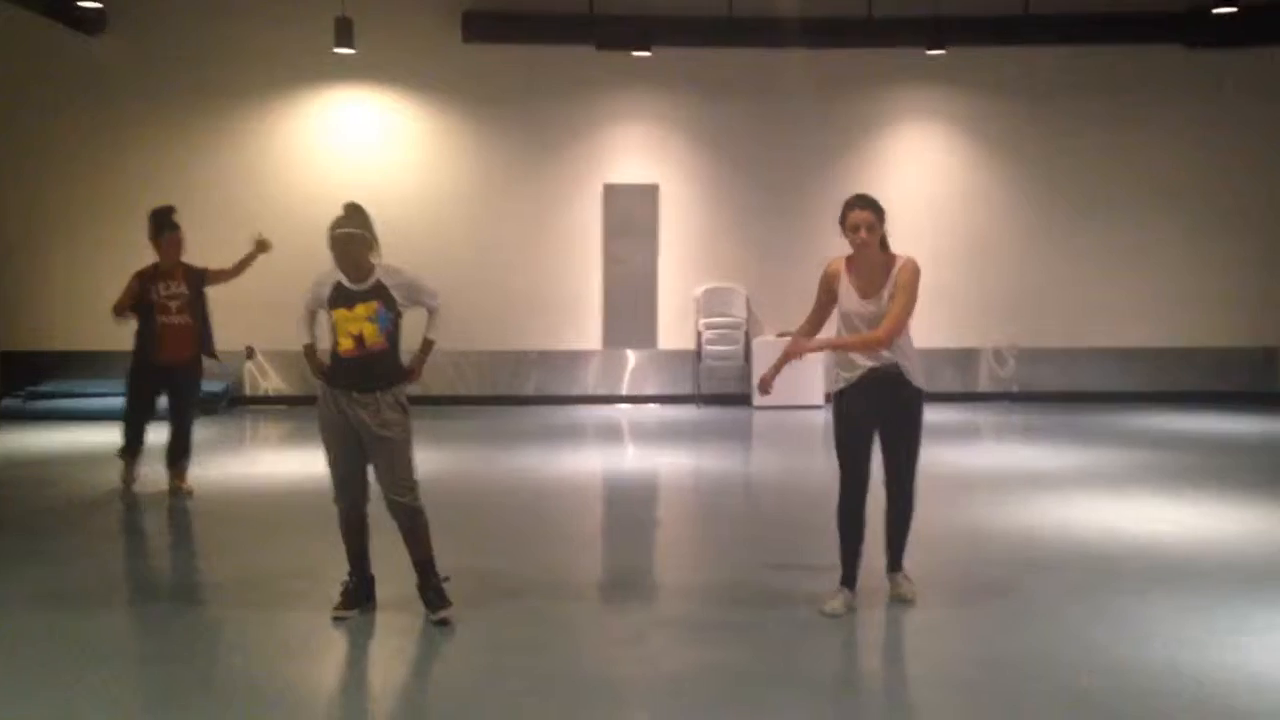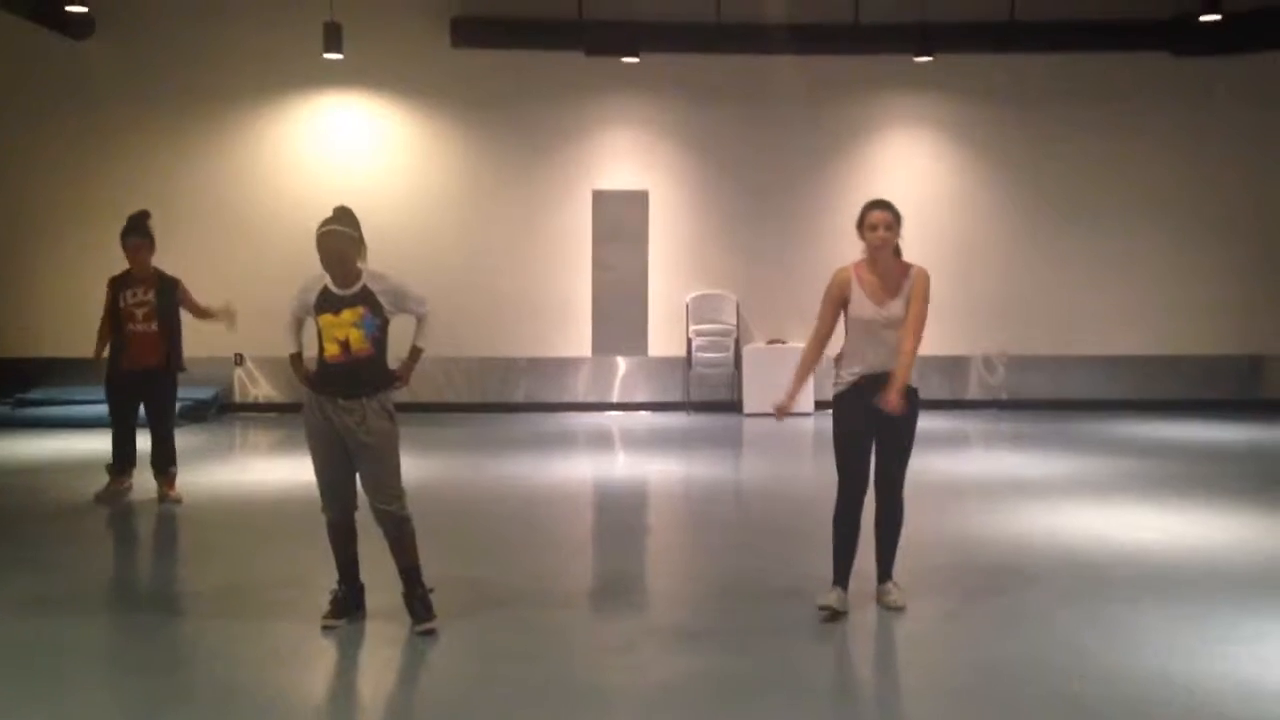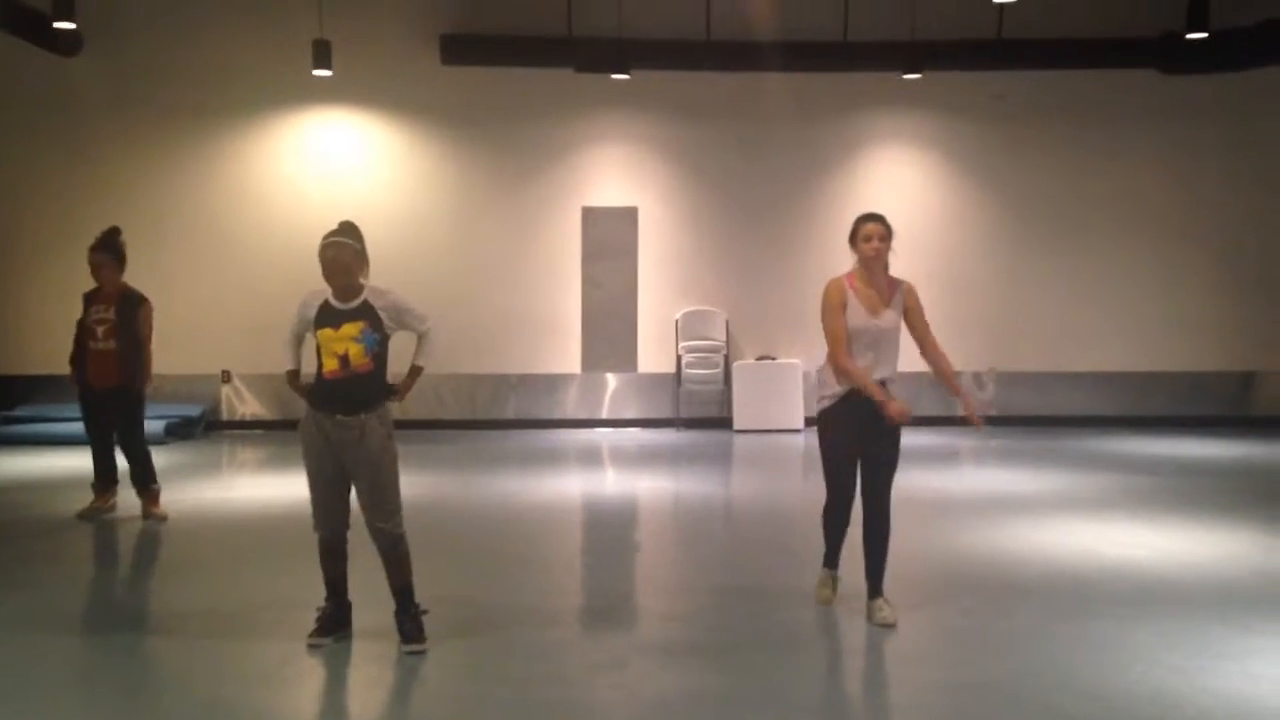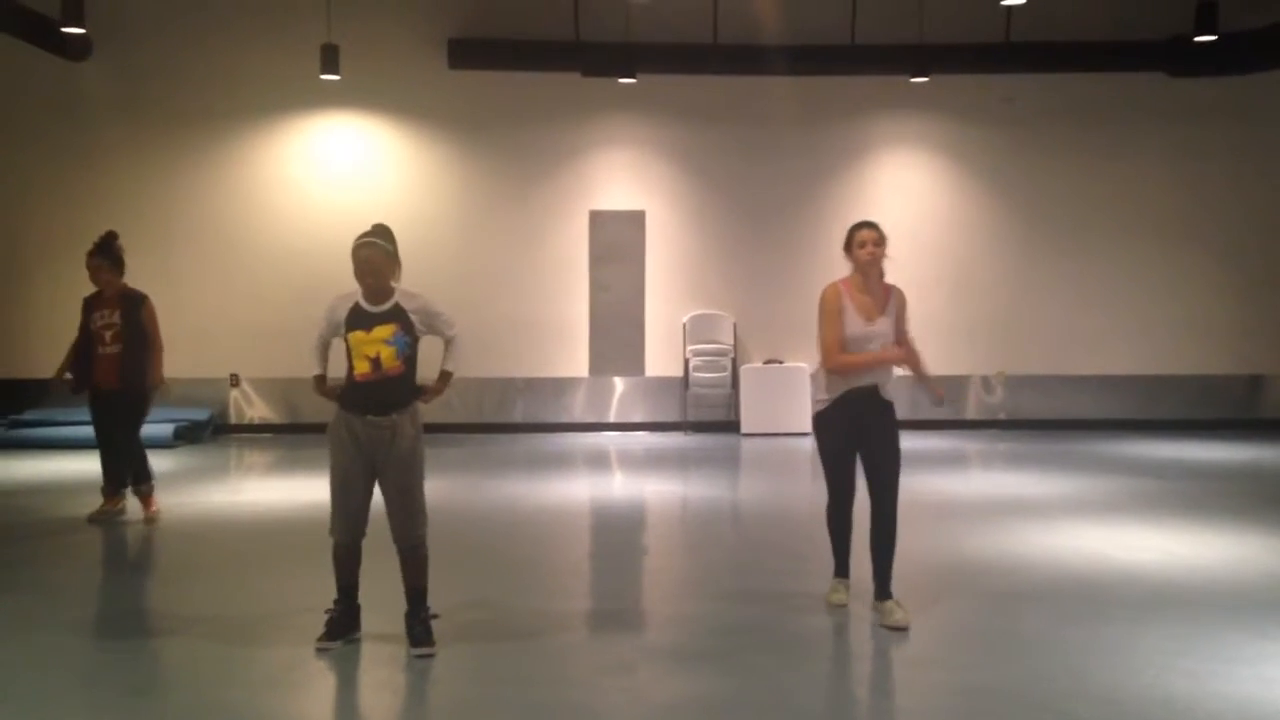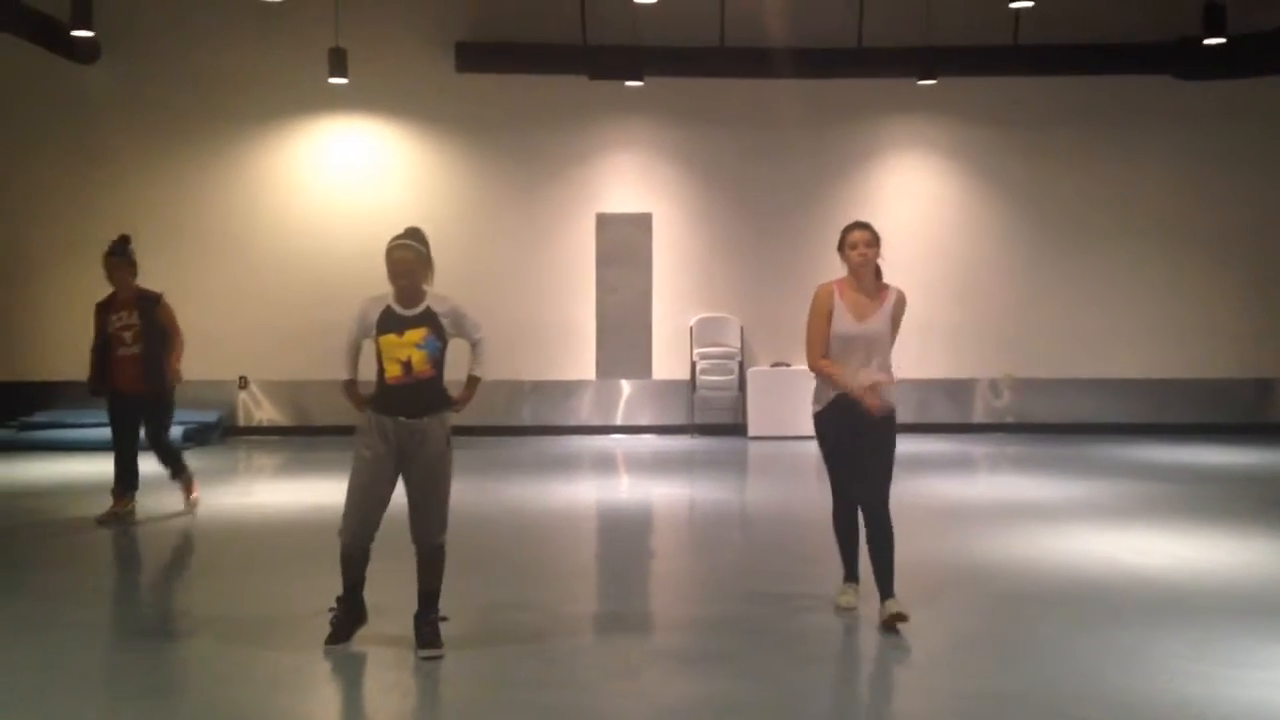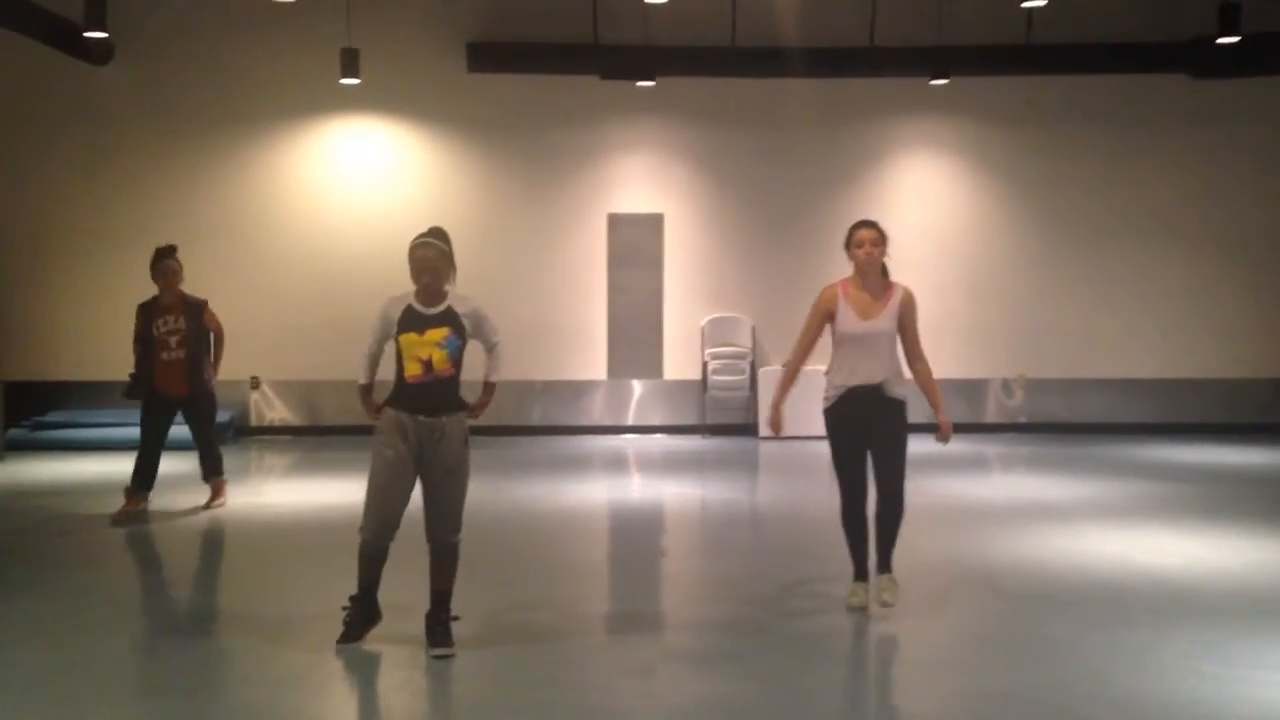
dt=0.3s
person 1, frame 1
left shoulder: (397, 281)
right shoulder: (324, 286)
left elbow: (435, 305)
right elbow: (307, 315)
left wrist: (422, 355)
right wrist: (312, 357)
left hip: (384, 400)
right hip: (336, 401)
left knee: (402, 494)
right knee: (348, 498)
left ankle: (430, 583)
right ankle: (359, 584)
person 1, frame 2
left shoulder: (384, 288)
right shoulder: (311, 291)
left elbow: (422, 312)
right elbow: (294, 322)
left wrist: (410, 361)
right wrist: (297, 363)
left hip: (372, 407)
right hip: (323, 408)
left knee: (388, 503)
right knee: (336, 506)
left ankle: (416, 592)
right ankle: (349, 592)
person 1, frame 3
left shoulder: (385, 303)
right shoulder: (311, 306)
left elbow: (424, 329)
right elbow: (294, 338)
left wrist: (411, 377)
right wrist: (294, 377)
left hip: (369, 423)
right hip: (321, 424)
left knee: (385, 521)
right knee: (328, 524)
left ankle: (408, 612)
right ankle: (336, 610)
person 1, frame 4
left shoulder: (416, 308)
right shoulder: (341, 308)
left elbow: (451, 335)
right elbow: (322, 343)
left wrist: (442, 380)
right wrist: (320, 381)
left hip: (399, 425)
right hip: (351, 425)
left knee: (409, 527)
right knee: (346, 525)
left ankle: (418, 618)
right ankle: (345, 612)
person 1, frame 5
left shoulder: (446, 311)
right shoulder: (372, 311)
left elbow: (477, 340)
right elbow: (352, 345)
left wrist: (470, 388)
right wrist: (351, 388)
left hip: (430, 428)
right hip: (380, 426)
left knee: (430, 530)
right knee: (356, 525)
left ankle: (428, 620)
right ankle: (350, 608)
person 1, frame 6
left shoulder: (467, 312)
right shoulder: (393, 310)
left elbow: (493, 346)
right elbow: (373, 351)
left wrist: (487, 392)
right wrist: (366, 394)
left hip: (448, 427)
right hip: (398, 423)
left knee: (444, 529)
right knee: (377, 522)
left ankle: (440, 620)
right ankle: (364, 606)
person 2, frame 1
left shoulder: (906, 269)
right shoulder: (834, 272)
left elbow: (886, 334)
right elbow: (812, 324)
left wrist: (822, 345)
right wrist: (775, 368)
left hip: (901, 385)
right hip: (854, 387)
left knee: (901, 486)
right knee: (853, 488)
left ankle: (896, 570)
right ankle: (847, 584)
person 2, frame 2
left shoulder: (916, 277)
right shoulder: (842, 278)
left elbow: (912, 339)
right elbow: (819, 339)
left wrist: (898, 388)
right wrist: (792, 393)
left hip: (899, 391)
right hip: (854, 391)
left knee: (890, 489)
right knee: (851, 489)
left ankle: (886, 578)
right ankle: (839, 584)
person 2, frame 3
left shoulder: (904, 292)
right shoulder: (837, 289)
left elbow: (930, 349)
right elbow: (841, 358)
left wrist: (964, 398)
right wrist: (882, 401)
left hip: (885, 402)
right hip: (839, 402)
left knee: (878, 502)
right knee: (840, 497)
left ankle: (876, 594)
right ankle: (829, 569)
person 2, frame 4
left shoulder: (896, 297)
right shoulder: (834, 295)
left elbow: (906, 349)
right elbow: (833, 361)
left wrist: (930, 385)
right wrist: (886, 357)
left hip: (877, 405)
right hip: (836, 407)
left knee: (886, 500)
right knee: (841, 497)
left ankle: (884, 597)
right ankle: (841, 576)
person 2, frame 5
left shoulder: (895, 298)
right shoulder: (826, 295)
right elbow: (816, 361)
right wrist: (857, 389)
left hip: (878, 409)
right hip: (834, 408)
left knee: (876, 502)
right knee: (845, 499)
left ankle: (888, 597)
right ankle: (850, 580)
person 2, frame 6
left shoulder: (902, 297)
right shoulder: (832, 296)
left elbow: (915, 357)
right elbow: (801, 352)
left wrist: (939, 411)
right wrist: (778, 403)
left hip: (887, 402)
right hip: (843, 404)
left knee: (892, 492)
right knee: (852, 494)
left ankle: (885, 569)
right ankle: (860, 577)
person 3, frame 1
left shoulder: (196, 276)
right shoulder: (143, 277)
left elbow: (232, 273)
right elbow: (119, 310)
left wrist: (254, 252)
right wrist: (129, 301)
left hip: (187, 362)
right hip: (150, 362)
left knee: (183, 420)
right knee: (137, 413)
left ankle: (178, 474)
right ankle: (130, 459)
person 3, frame 2
left shoulder: (169, 285)
right shoulder: (115, 284)
left elbow: (196, 310)
right elbow: (107, 321)
left wrist: (219, 314)
right wrist: (98, 352)
left hip: (159, 370)
right hip: (123, 370)
left knee: (162, 426)
right knee: (121, 425)
left ankle: (166, 481)
right ankle: (119, 478)
person 3, frame 3
left shoulder: (137, 302)
right shoulder: (89, 299)
left elbow: (144, 343)
right elbow: (82, 339)
left wrist: (145, 376)
right wrist: (76, 370)
left hip: (124, 387)
right hip: (92, 386)
left knee: (133, 443)
right knee: (99, 443)
left ankle: (150, 499)
right ankle: (105, 495)
person 3, frame 4
left shoulder: (139, 302)
right shoulder: (90, 304)
left elbow: (155, 339)
right elbow: (82, 340)
left wrist: (157, 370)
right wrist: (64, 368)
left hip: (132, 386)
right hip: (101, 387)
left knee: (128, 439)
right knee: (107, 442)
left ankle: (147, 495)
right ankle: (114, 497)
person 3, frame 5
left shoulder: (154, 302)
right shoulder: (103, 308)
left elbow: (175, 335)
right elbow: (99, 345)
left wrist: (174, 363)
right wrist: (95, 375)
left hip: (154, 386)
right hip: (120, 389)
left knee: (157, 439)
right knee: (123, 445)
left ankle: (187, 482)
right ankle: (123, 500)
person 3, frame 6
left shoulder: (198, 307)
right shoulder: (145, 311)
left elbow: (218, 333)
right elbow: (139, 342)
left wrist: (215, 364)
right wrist: (143, 372)
left hip: (195, 388)
right hip: (158, 390)
left knee: (205, 439)
right knee: (149, 444)
left ankle: (218, 488)
right ankle: (136, 499)
